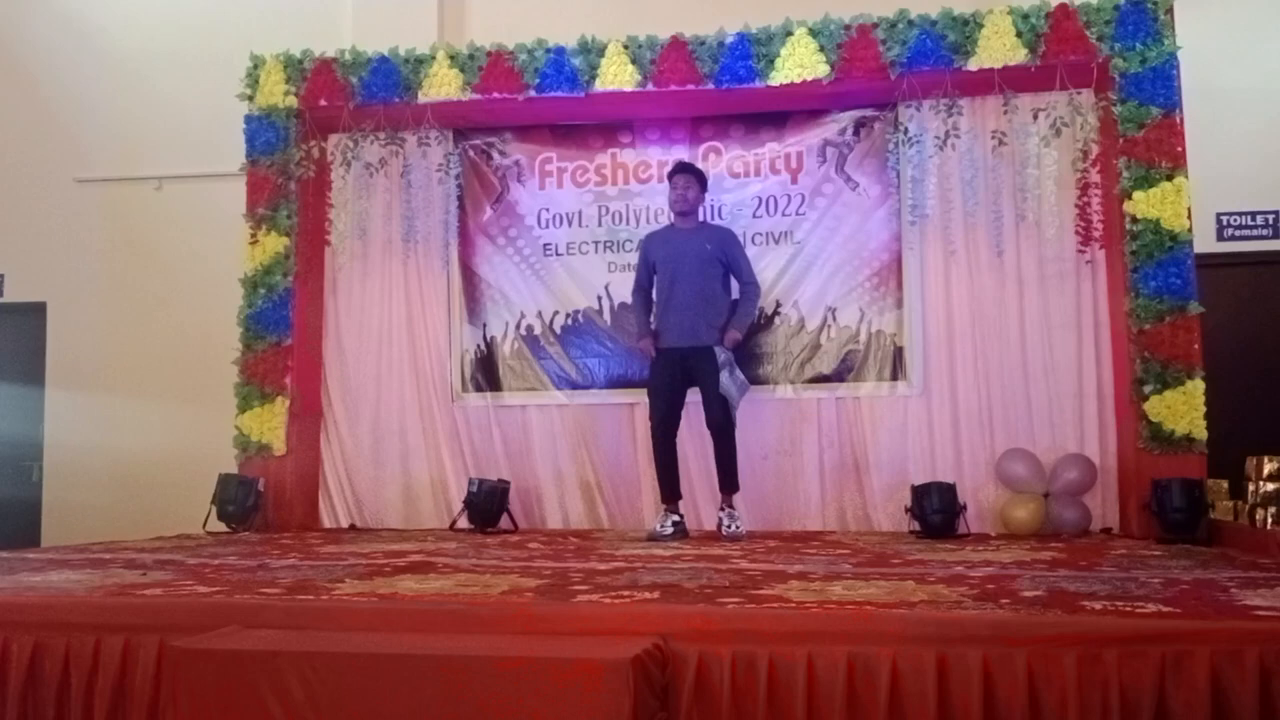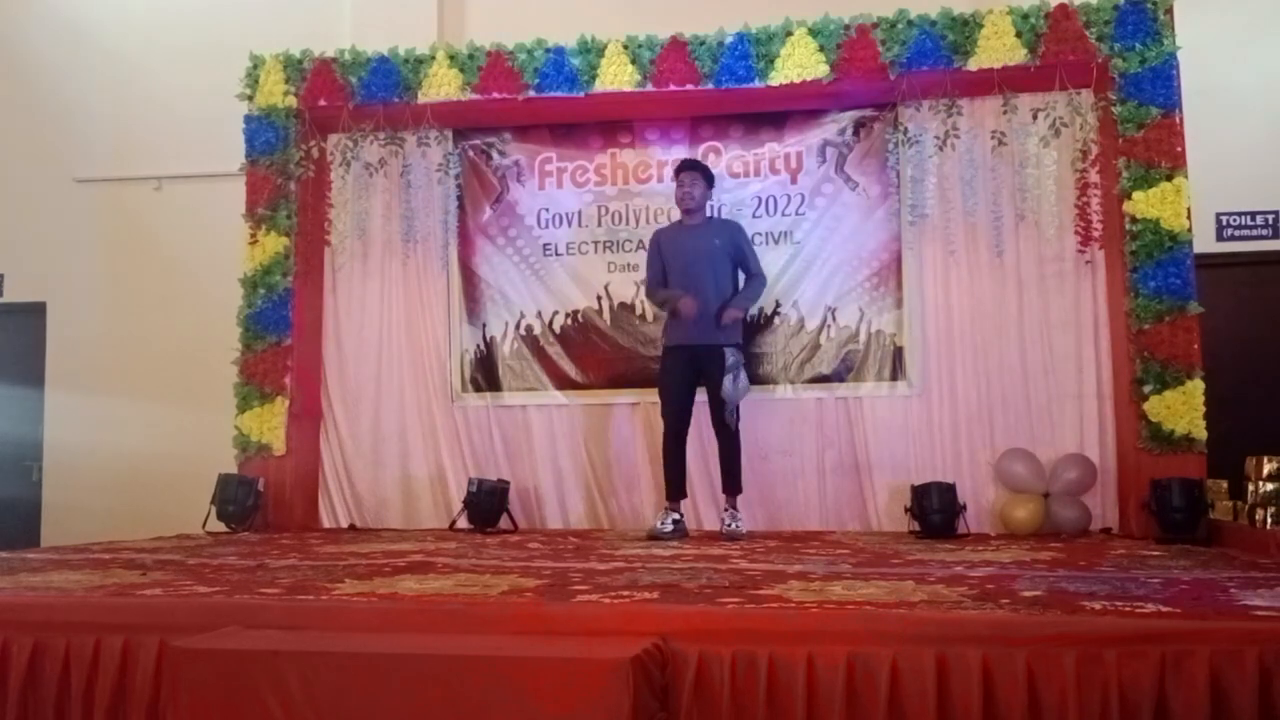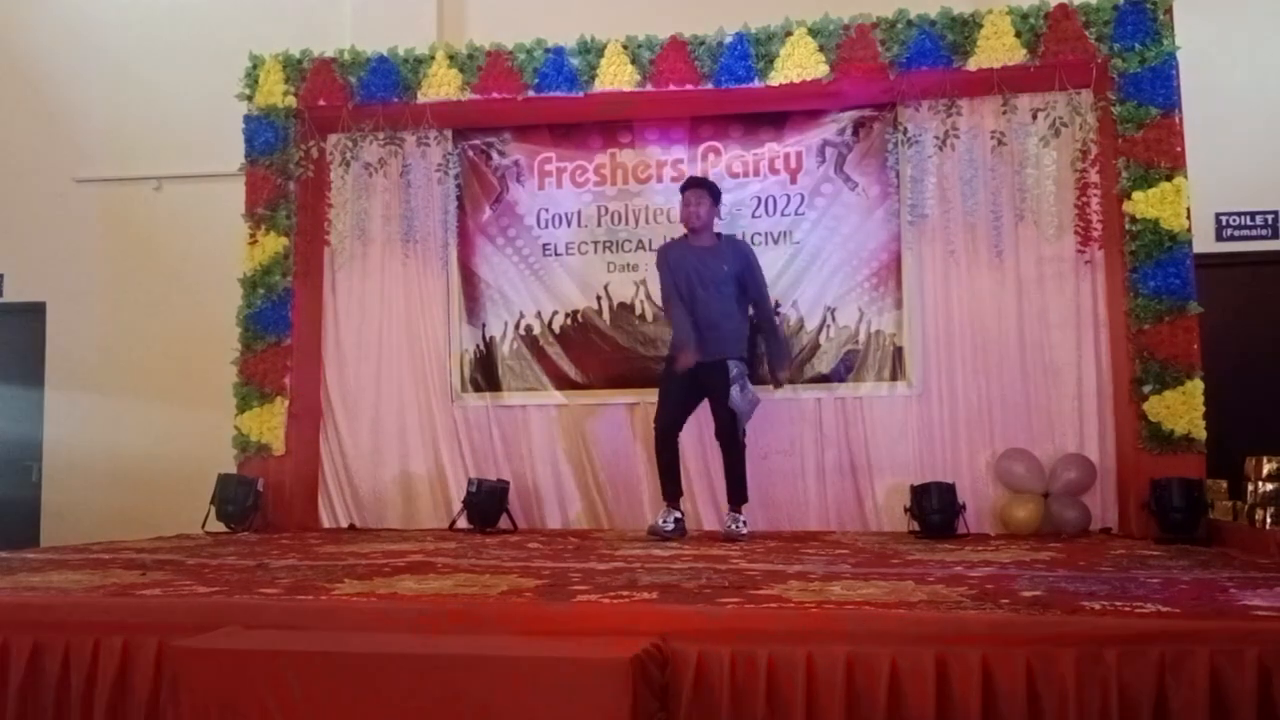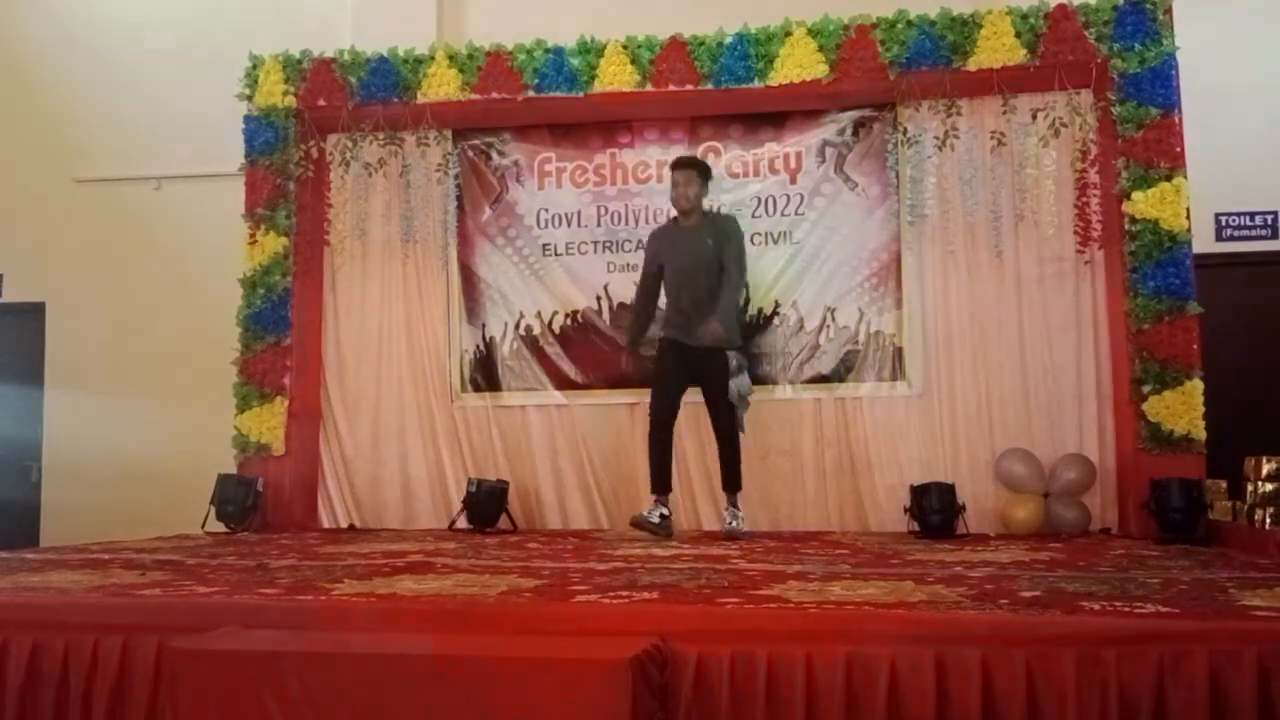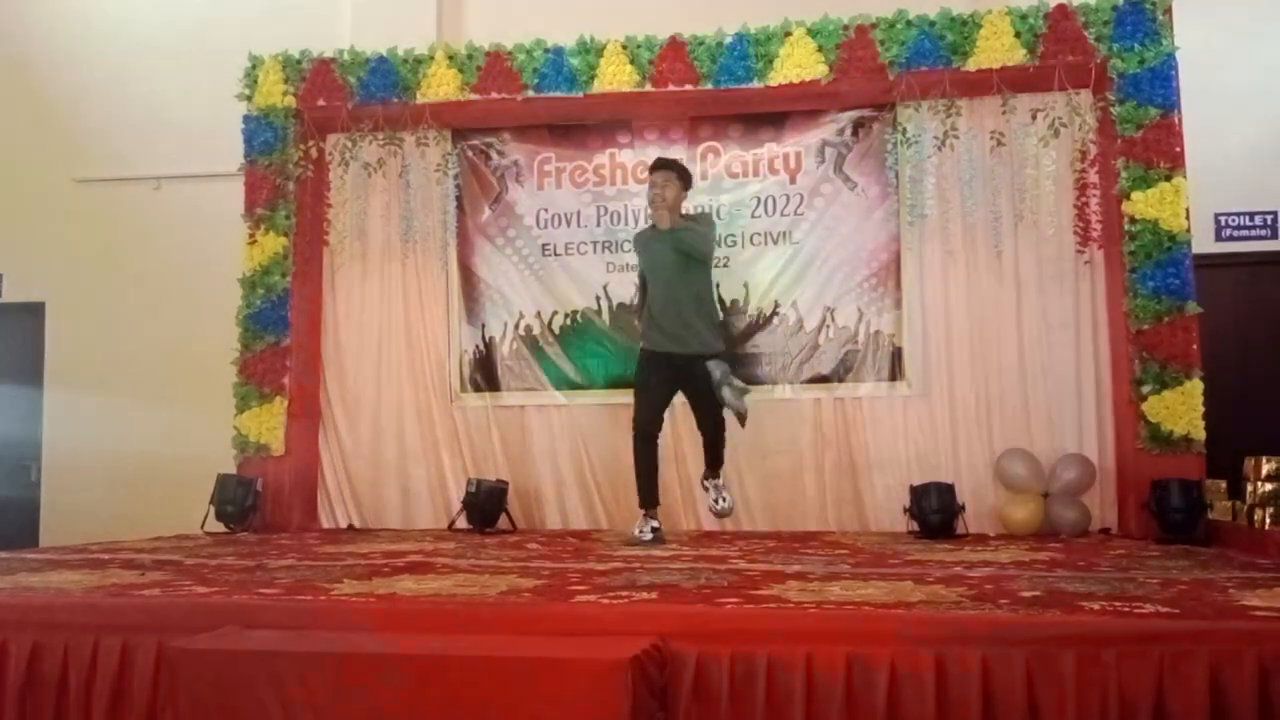
dt=0.2s
person 1, frame 1
left shoulder: (722, 237)
right shoulder: (653, 242)
left elbow: (750, 286)
right elbow: (640, 292)
left wrist: (739, 325)
right wrist: (643, 331)
left hip: (711, 347)
right hip: (667, 349)
left knee: (721, 423)
right knee: (662, 426)
left ankle: (728, 508)
right ankle: (671, 512)
person 1, frame 2
left shoulder: (730, 231)
right shoulder: (662, 239)
left elbow: (756, 277)
right elbow: (653, 288)
left wrist: (738, 306)
right wrist: (676, 299)
left hip: (722, 344)
right hip: (678, 344)
left knee: (725, 423)
right knee: (674, 426)
left ankle: (731, 508)
right ankle: (672, 512)
person 1, frame 3
left shoulder: (738, 250)
right shoulder: (669, 253)
left elbow: (762, 305)
right elbow: (672, 305)
left wrist: (778, 359)
right wrist: (684, 345)
left hip: (729, 360)
right hip: (687, 358)
left knee: (730, 436)
right knee: (665, 428)
left ankle: (736, 513)
right ankle: (672, 510)
person 1, frame 4
left shoulder: (724, 226)
right shoulder: (659, 238)
left elbow: (736, 277)
right elbow: (647, 291)
left wrist: (721, 317)
right wrist: (632, 342)
left hip: (718, 344)
right hip: (675, 342)
left knee: (726, 425)
right knee: (660, 416)
left ankle: (731, 506)
right ankle: (660, 508)
person 1, frame 5
left shoulder: (700, 224)
right shoulder: (643, 240)
left elbow: (704, 251)
left wrist: (671, 226)
left hip: (701, 349)
right hip: (656, 352)
left knee: (712, 425)
right knee: (644, 429)
left ankle: (713, 478)
right ankle: (650, 517)
